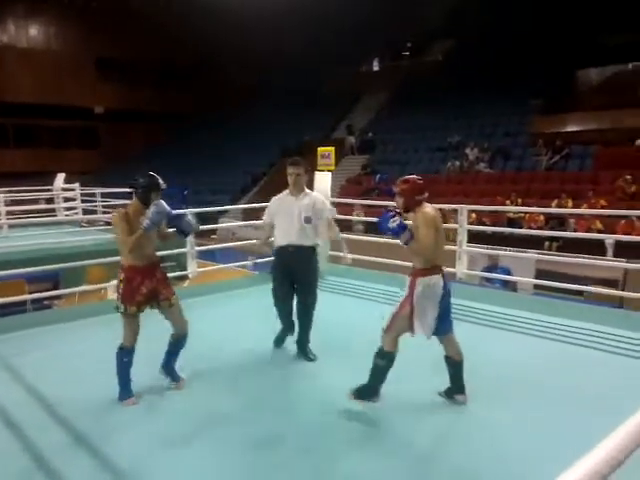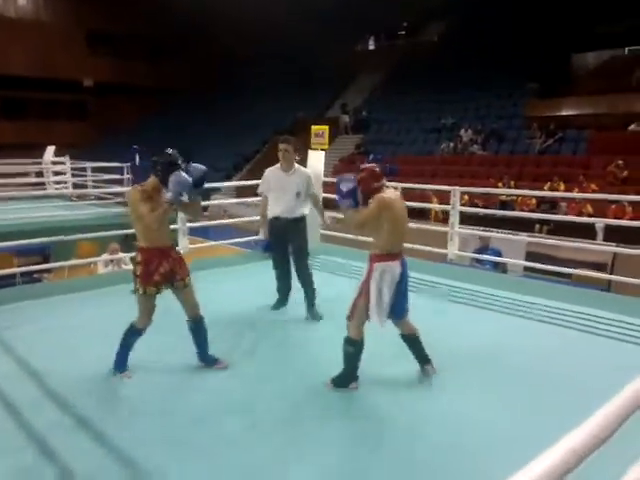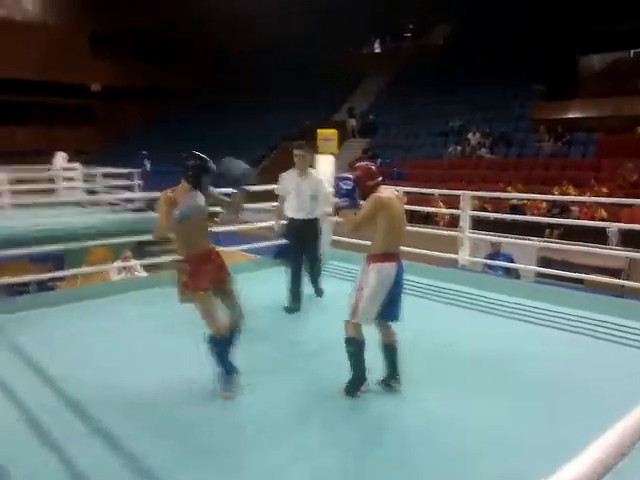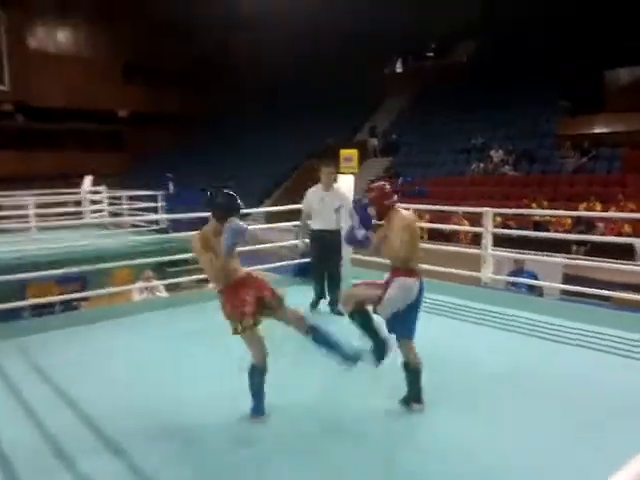
dt=0.3s
person 1, frame 1
left shoulder: (153, 214)
right shoulder: (121, 216)
left elbow: (163, 237)
right elbow: (128, 248)
left wrist: (181, 230)
right wrist: (148, 224)
left hip: (156, 273)
right hip: (133, 278)
left knee: (181, 326)
right knee: (130, 339)
left ankle: (168, 367)
right ankle: (124, 389)
person 1, frame 2
left shoulder: (167, 192)
right shoulder: (137, 194)
left elbow: (195, 213)
right elbow: (154, 222)
left wrist: (194, 189)
right wrist: (171, 196)
left hip: (171, 254)
right hip: (149, 258)
left knee: (194, 311)
right knee: (144, 320)
left ankle: (204, 355)
right ankle: (120, 361)
person 1, frame 3
left shoulder: (205, 193)
right shoulder: (168, 199)
left elbow: (235, 209)
right elbow: (159, 233)
right wrist: (179, 215)
left hip: (212, 257)
right hip: (192, 266)
left knee: (238, 315)
right knee: (216, 326)
left ankle: (224, 361)
right ankle: (226, 377)
person 1, frame 4
left shoulder: (228, 231)
right shoulder: (199, 240)
right elbow: (214, 275)
right wrist: (227, 247)
left hip: (250, 282)
right hip: (232, 294)
left knee: (300, 322)
right knee: (259, 354)
left ankle: (345, 354)
right ankle: (257, 405)
person 2, frame 1
left shoulder: (424, 215)
right shoulder: (430, 211)
left elbow: (427, 250)
left wrist: (404, 233)
right wrist: (405, 226)
left hip: (424, 282)
right hip: (438, 279)
left knee: (391, 334)
right knee: (446, 336)
left ankle: (371, 390)
right ankle: (457, 390)
person 2, frame 2
left shoulder: (380, 200)
right shoulder: (395, 196)
left elbow: (355, 223)
left wrist: (346, 199)
right wrist: (361, 202)
left hip: (382, 266)
right hip: (398, 263)
left knee: (355, 321)
right knee: (400, 318)
left ankle: (348, 377)
right ankle: (425, 363)
person 2, frame 3
left shoulder: (378, 198)
right shoulder: (393, 194)
left elbow: (351, 226)
left wrist: (344, 199)
right wrist: (352, 201)
left hip: (379, 266)
right hip: (394, 264)
left knee: (354, 323)
right knee: (383, 322)
left ankle: (358, 379)
right ankle: (392, 377)
person 2, frame 4
left shoulder: (400, 218)
right shoulder: (396, 218)
left elbow: (398, 253)
right elbow: (384, 242)
left wrist: (368, 241)
right wrist: (365, 226)
left hip: (402, 282)
right hip: (411, 282)
left knee: (349, 298)
right knee: (405, 341)
left ankle: (377, 342)
right ankle: (415, 397)
person 3, frame 1
left shoulder: (316, 201)
right shoulder: (277, 201)
left elbow: (330, 225)
right elbow: (268, 229)
left wrist: (343, 247)
left hip: (306, 254)
right hip: (282, 253)
left knee: (306, 302)
right knee: (281, 299)
left ankle: (303, 345)
right ankle: (286, 327)
person 3, frame 2
left shoulder: (304, 175)
right shoulder: (269, 174)
left elbow: (314, 197)
right elbow: (265, 201)
left wrist: (323, 216)
right wrist: (263, 225)
left hip: (297, 223)
right hip: (277, 223)
left knee: (302, 264)
right knee: (279, 264)
left ankle: (311, 304)
right ankle: (283, 296)
person 3, frame 3
left shoulder: (317, 179)
right shoulder: (286, 177)
left elbow: (325, 199)
right elbow: (281, 200)
left wrist: (326, 211)
right wrist: (278, 221)
left hip: (311, 222)
right hip: (293, 223)
left knee: (313, 258)
right knee: (295, 262)
left ankle: (315, 284)
right ankle: (295, 300)
person 3, frame 4
left shoulder: (340, 194)
right shoulder: (311, 193)
right elbow: (304, 216)
right wrist: (302, 235)
left hip: (334, 235)
right hip: (317, 234)
left knee: (334, 270)
right knee: (317, 268)
left ankle: (334, 303)
right ankle: (318, 296)
